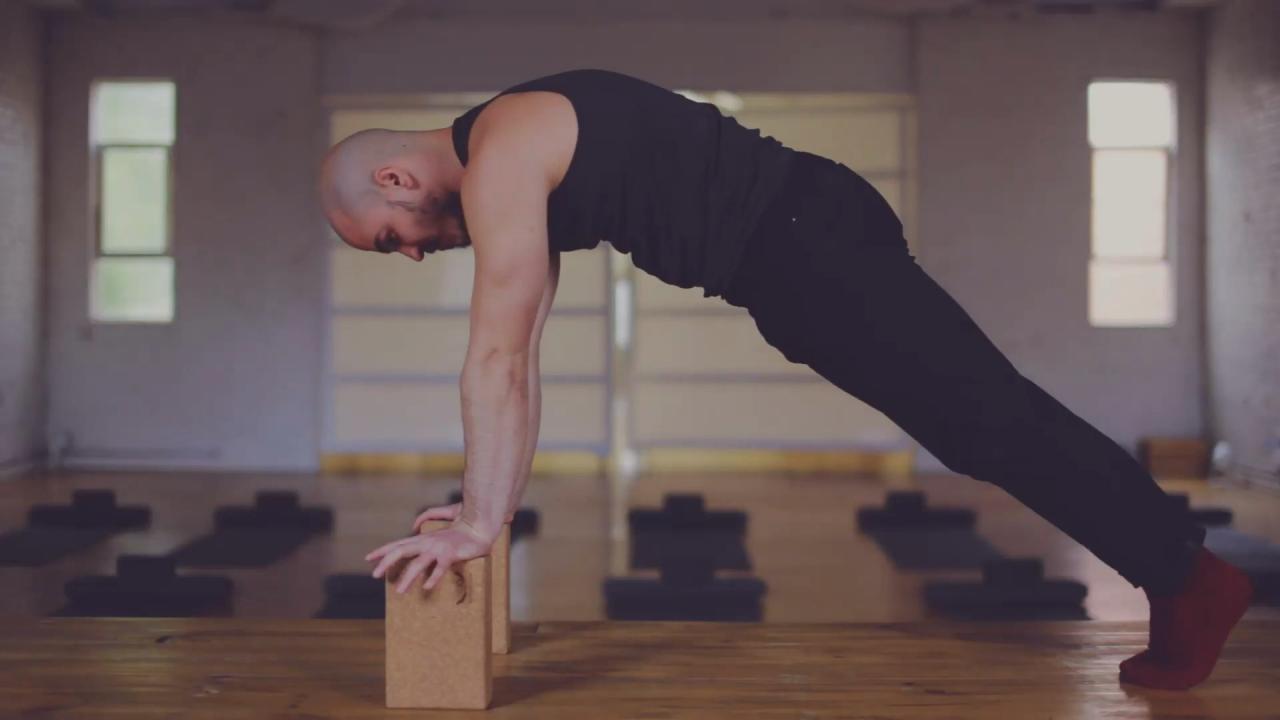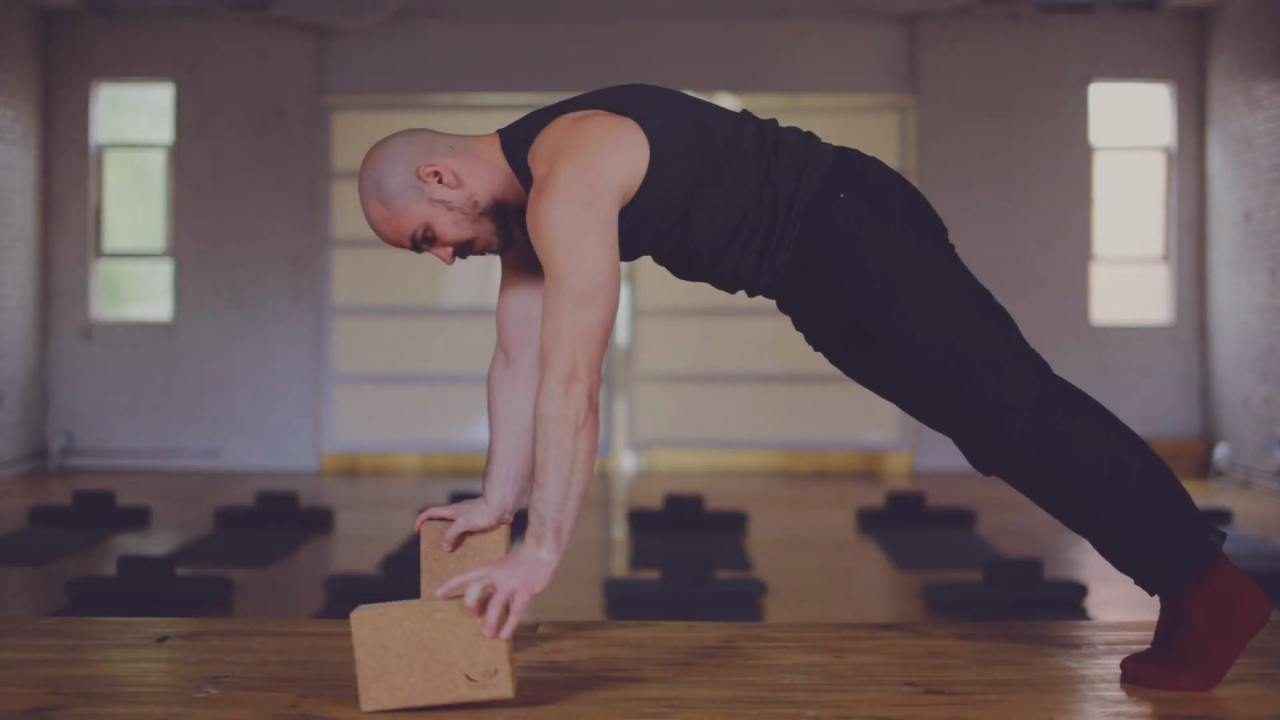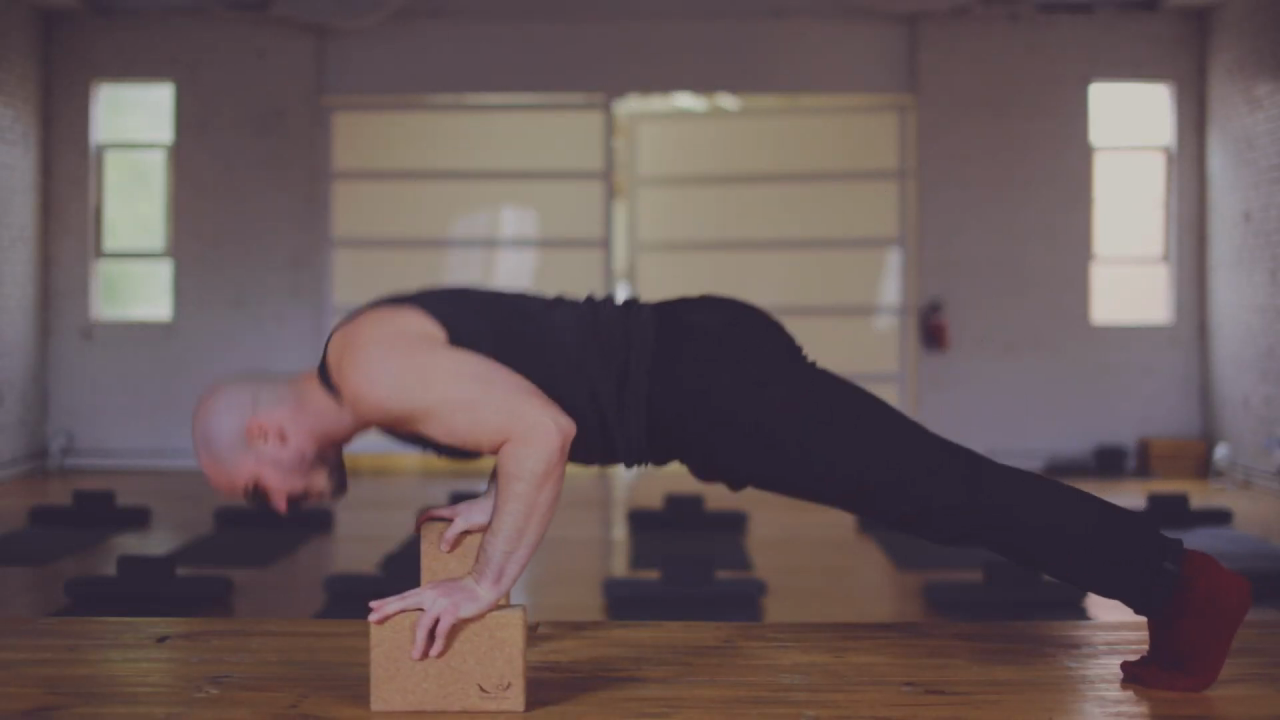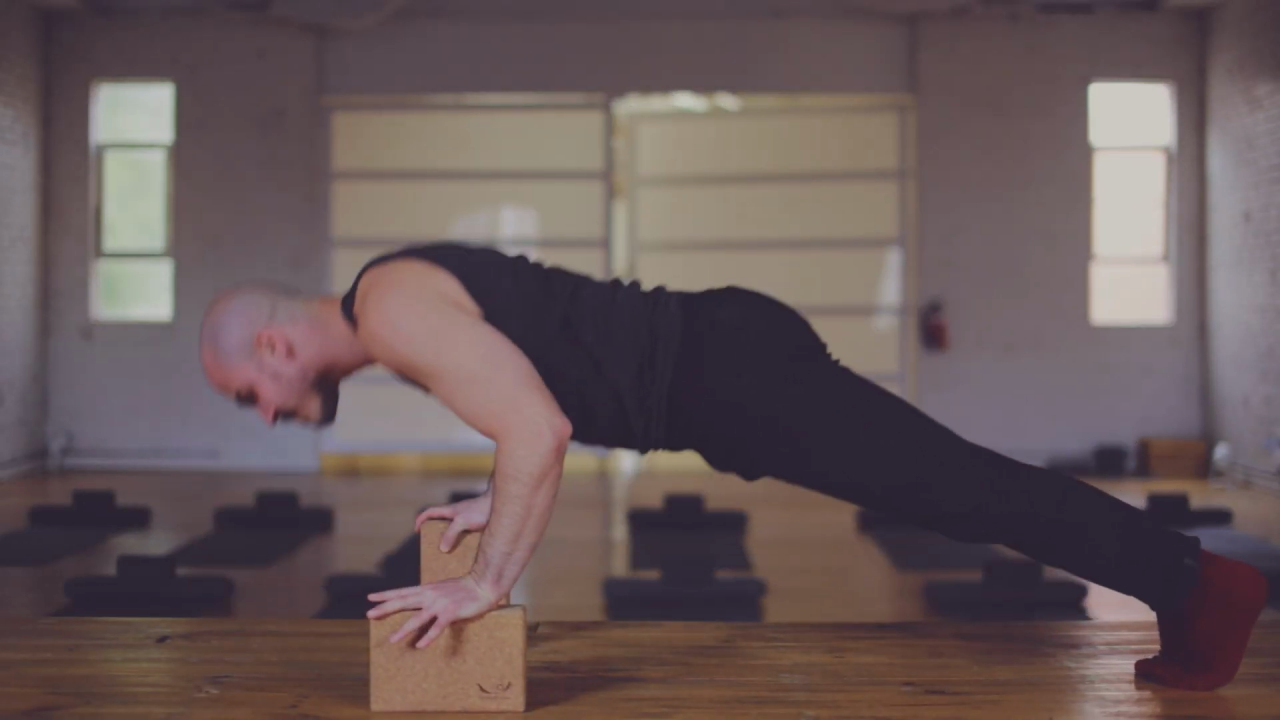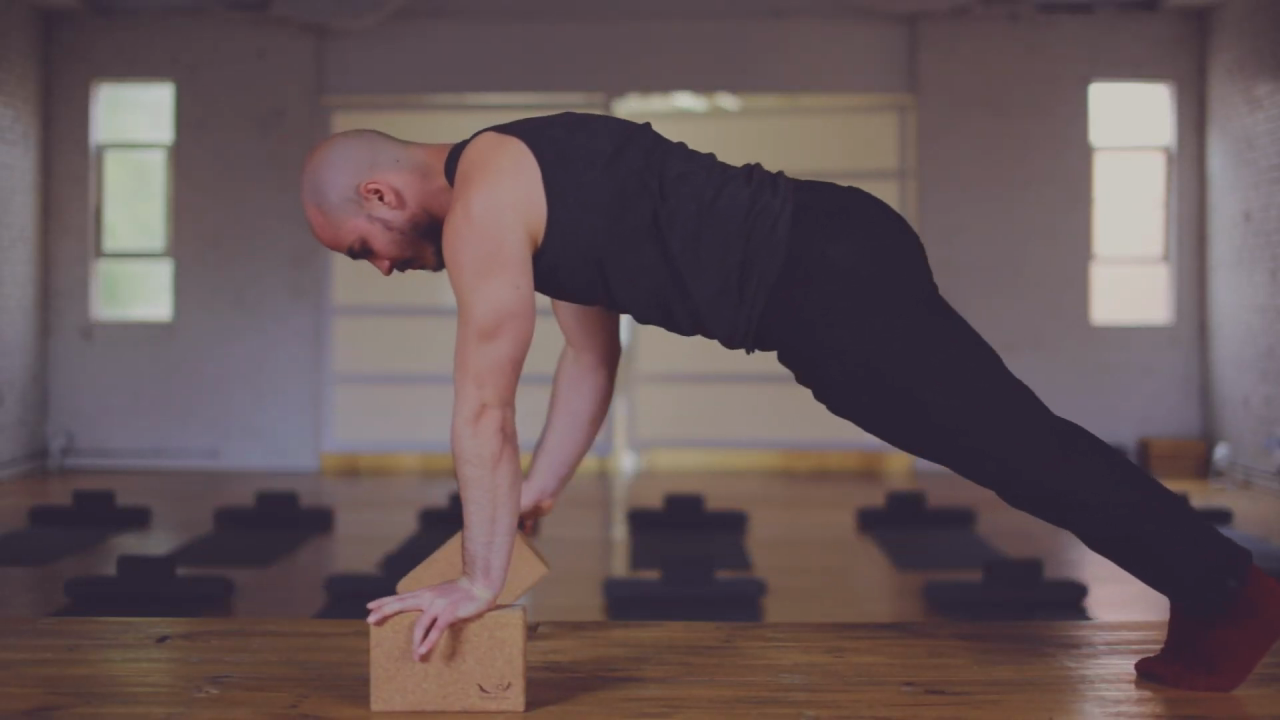
dt=1s
person 1, frame 1
left shoulder: (500, 159)
right shoulder: (510, 174)
left elbow: (496, 355)
right elbow: (517, 354)
left wrist: (480, 523)
right wrist: (491, 502)
left hip: (806, 239)
right hip: (791, 248)
left knee: (990, 420)
right knee: (981, 421)
left ankle: (1190, 579)
right ankle: (1176, 578)
person 1, frame 2
left shoulder: (567, 182)
right shoulder: (519, 195)
left elbow: (570, 380)
right elbow: (519, 358)
left wrist: (541, 552)
right wrist: (497, 500)
left hip: (851, 230)
right hip: (818, 263)
left knee: (1019, 413)
right knee: (1003, 423)
right ankle: (1190, 586)
person 1, frame 3
left shoulder: (371, 370)
right shoulder: (380, 350)
left elbow: (545, 434)
left wrist: (484, 584)
right wrist: (504, 502)
left hip: (704, 386)
right hip: (695, 365)
left knee: (948, 495)
right knee: (940, 492)
left ankle: (1183, 587)
right ankle: (1164, 580)
person 1, frame 4
left shoulder: (393, 312)
right shoulder: (401, 293)
left elbow: (540, 429)
left wrist: (486, 580)
right wrist: (507, 502)
left hip: (725, 374)
right hip: (716, 355)
left knee: (966, 493)
right knee: (961, 486)
left ankle: (1196, 586)
right ankle: (1183, 583)
person 1, frame 5
left shoulder: (482, 203)
right shoulder: (523, 178)
left elbow: (482, 405)
right elbow: (591, 352)
left wrist: (481, 577)
right wrist: (531, 492)
left hip: (825, 284)
right hip: (830, 251)
left knee: (1021, 454)
right knee: (1021, 446)
